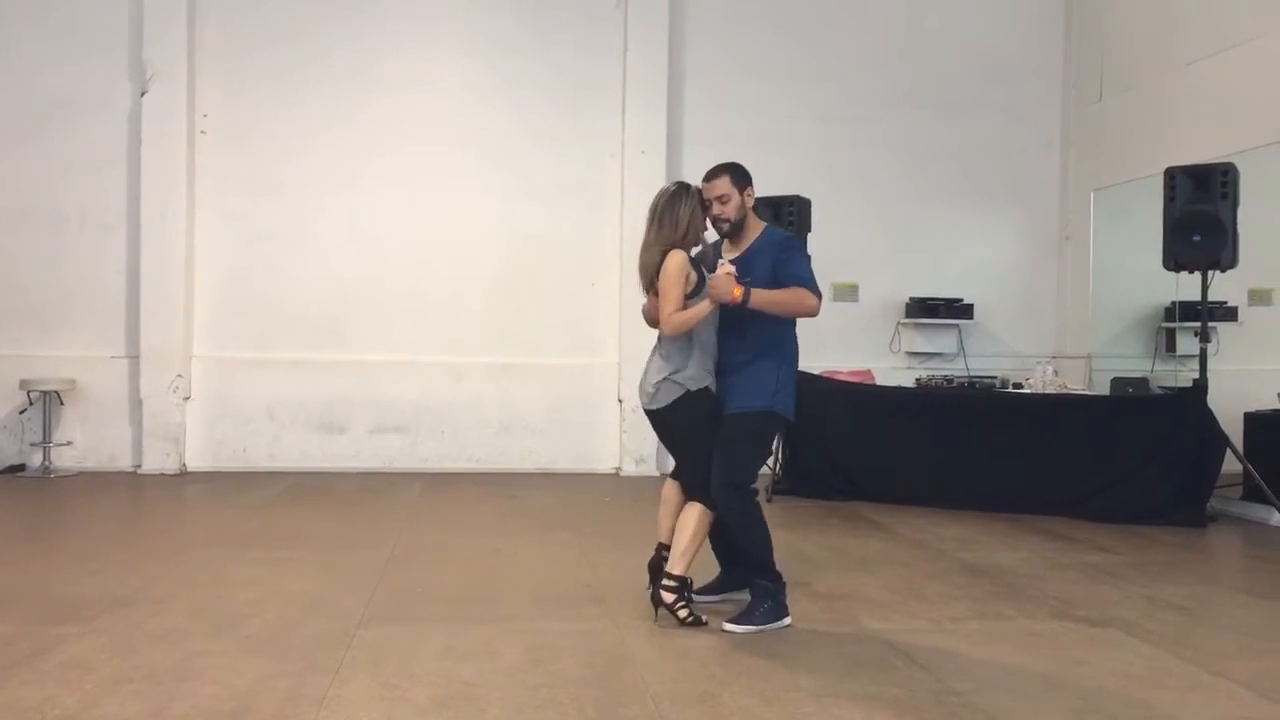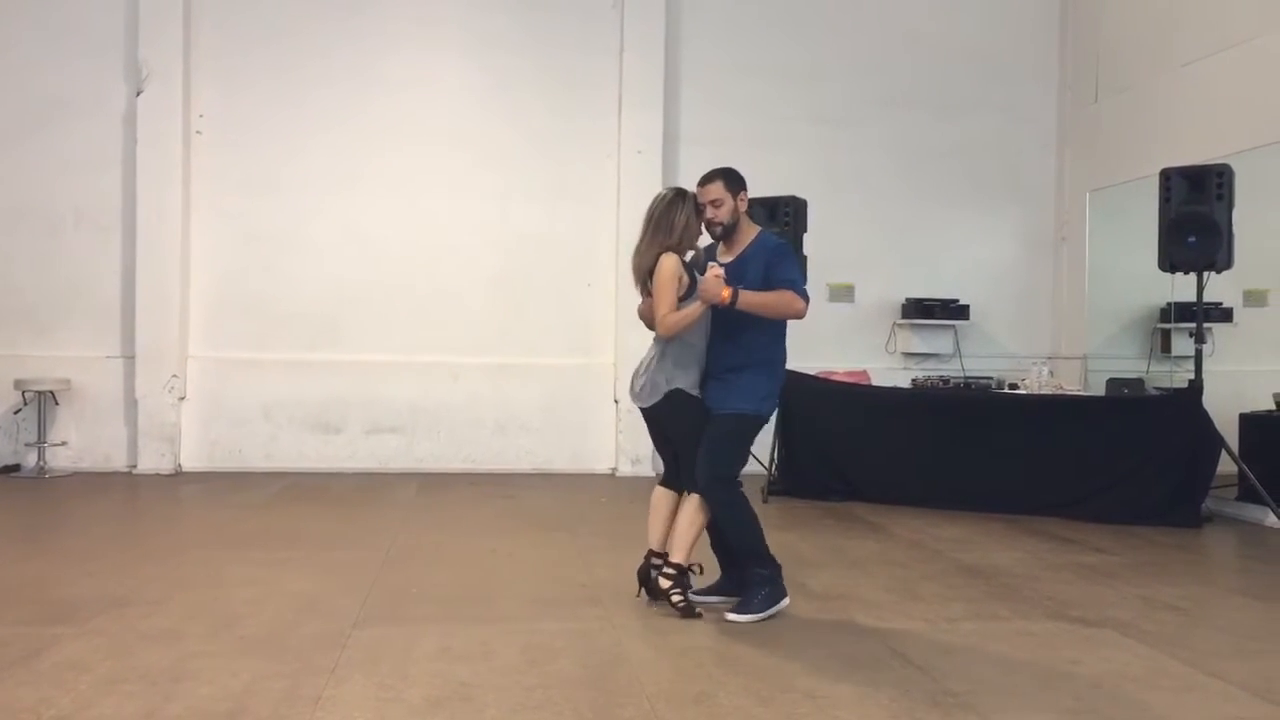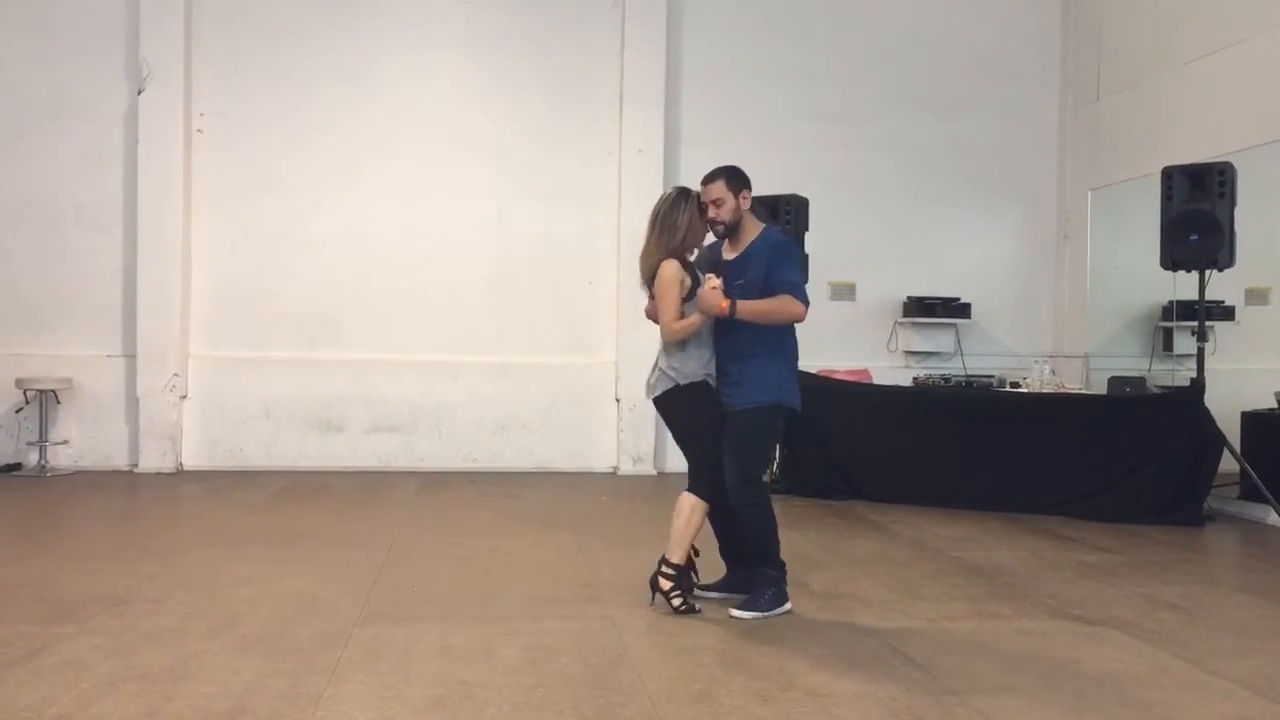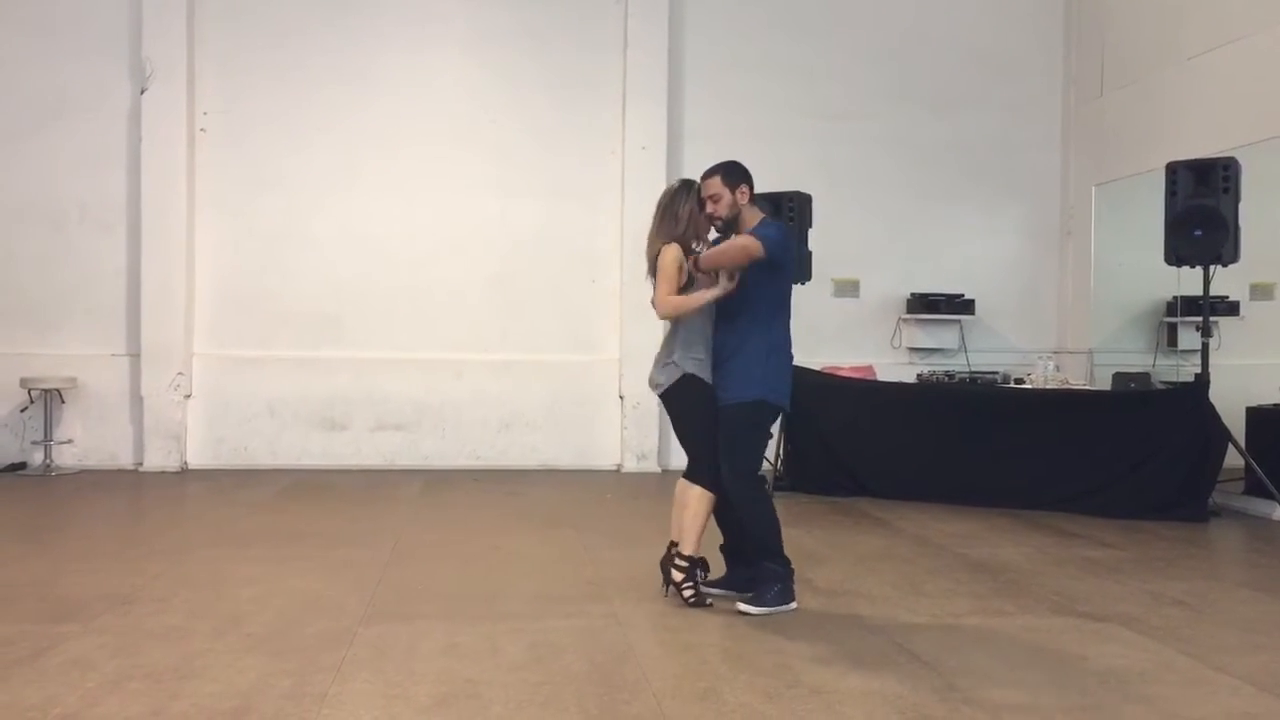
dt=0.4s
person 1, frame 1
left shoulder: (781, 246)
right shoulder: (711, 255)
left elbow: (809, 301)
left wrist: (740, 294)
right wrist: (656, 308)
left hip: (762, 391)
right hip: (720, 388)
left knee: (732, 486)
right knee: (709, 482)
left ankle: (770, 597)
right ankle: (734, 574)
person 1, frame 2
left shoulder: (773, 250)
right shoulder: (706, 257)
left elbow: (796, 304)
left wrist: (729, 295)
right wrist: (651, 309)
left hip: (748, 390)
right hip: (711, 387)
left knee: (715, 479)
right knee: (708, 481)
left ankle: (768, 582)
right ankle: (734, 577)
person 1, frame 3
left shoulder: (778, 248)
right shoulder: (711, 254)
left elbow: (794, 308)
left wrist: (726, 307)
left hip: (764, 389)
right hip: (722, 387)
left knee: (744, 482)
right knee: (717, 483)
left ankle: (773, 587)
right ankle: (742, 574)
person 1, frame 4
left shoulder: (771, 234)
right shoulder: (728, 241)
left elbow: (742, 249)
left wrist: (701, 265)
left hip: (755, 382)
right hip: (731, 380)
left knee: (741, 476)
right knee: (719, 475)
left ankle: (777, 580)
right ankle: (743, 570)
person 2, frame 1
left shoulder: (679, 260)
right shoulder: (677, 259)
right elbow: (671, 323)
left wrist: (714, 290)
right wrist: (716, 299)
left hip: (665, 386)
right hip: (685, 389)
left knee: (685, 473)
right knee: (702, 486)
left ankle: (663, 557)
right ankle: (672, 585)
person 2, frame 2
left shoulder: (675, 264)
right shoulder: (670, 261)
right elbow: (665, 324)
right wrist: (707, 300)
left hip: (658, 386)
right hip: (672, 388)
left knee: (676, 472)
left ankle: (654, 564)
right ankle: (672, 572)
person 2, frame 3
left shoulder: (685, 266)
right shoulder: (671, 267)
right elbow: (671, 331)
right wrist: (708, 310)
left hip: (688, 383)
right hip: (687, 385)
left knee: (703, 473)
right knee: (709, 478)
left ankle: (677, 558)
right ankle: (670, 572)
person 2, frame 4
left shoulder: (690, 253)
right shoulder: (672, 251)
right elbow: (665, 304)
right wrist: (716, 291)
left hip: (693, 373)
right hip: (684, 374)
left knee: (698, 466)
right knee: (709, 467)
left ankle: (677, 554)
right ankle: (683, 563)
